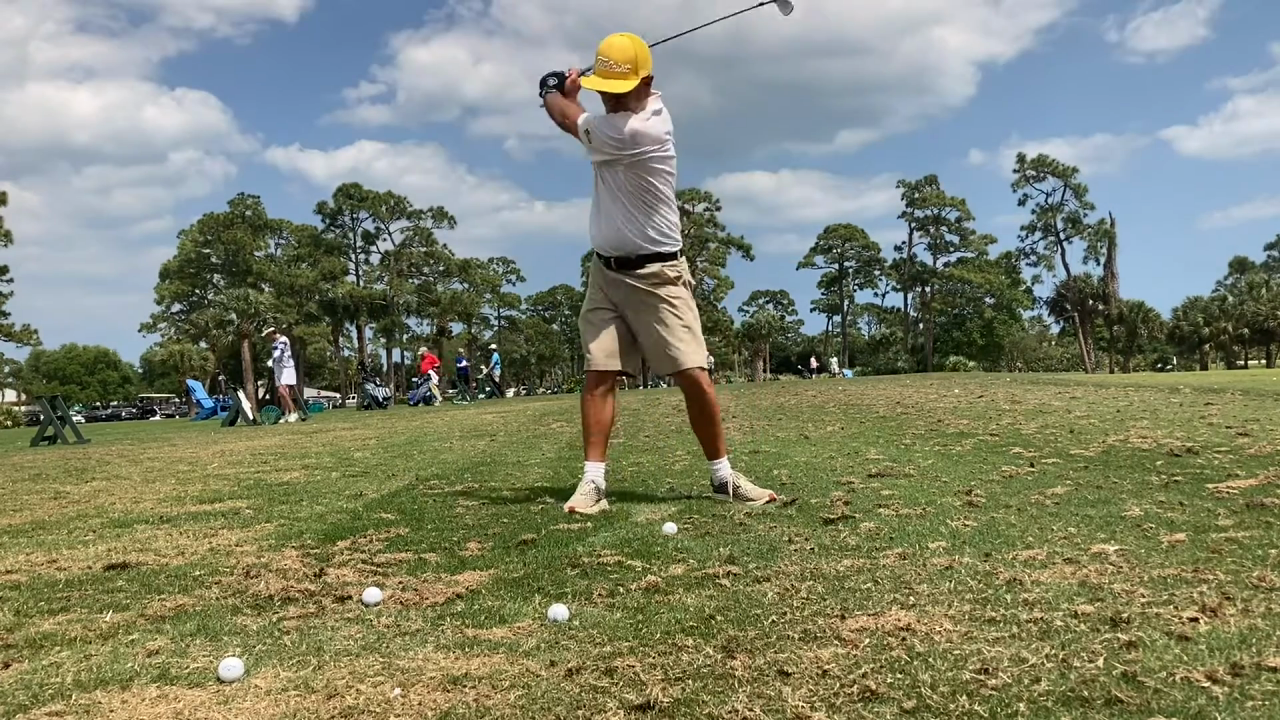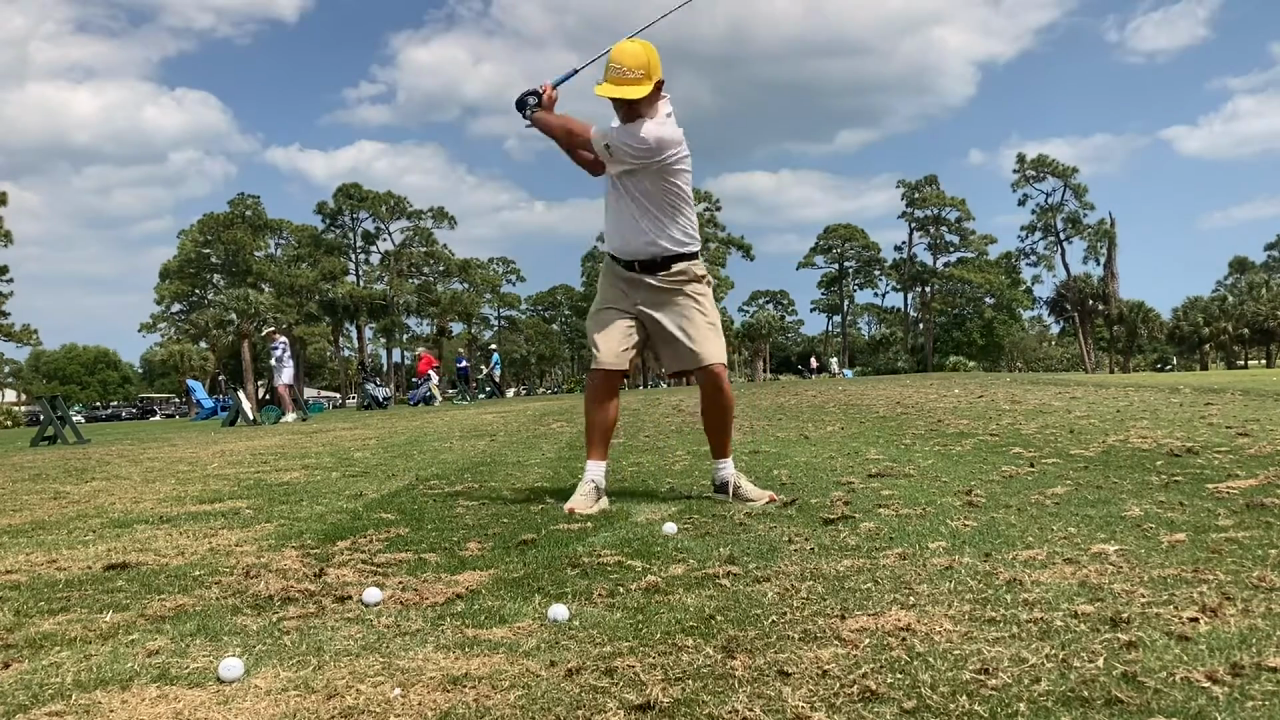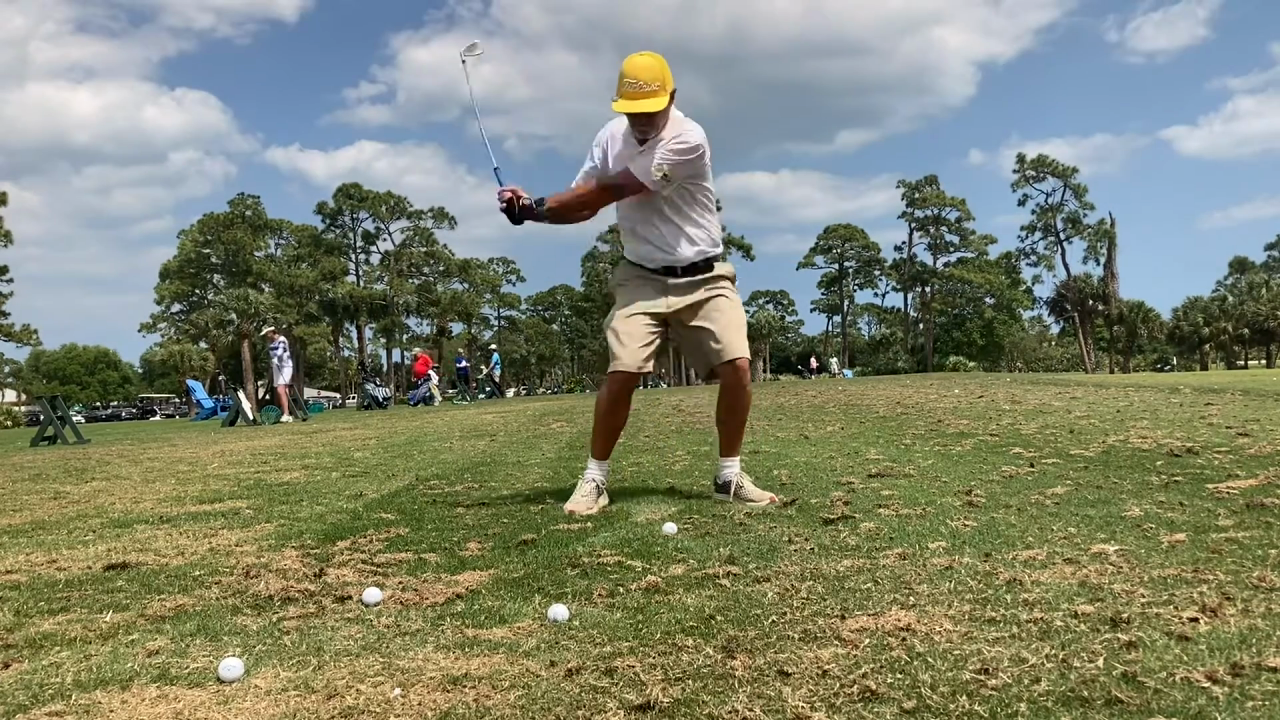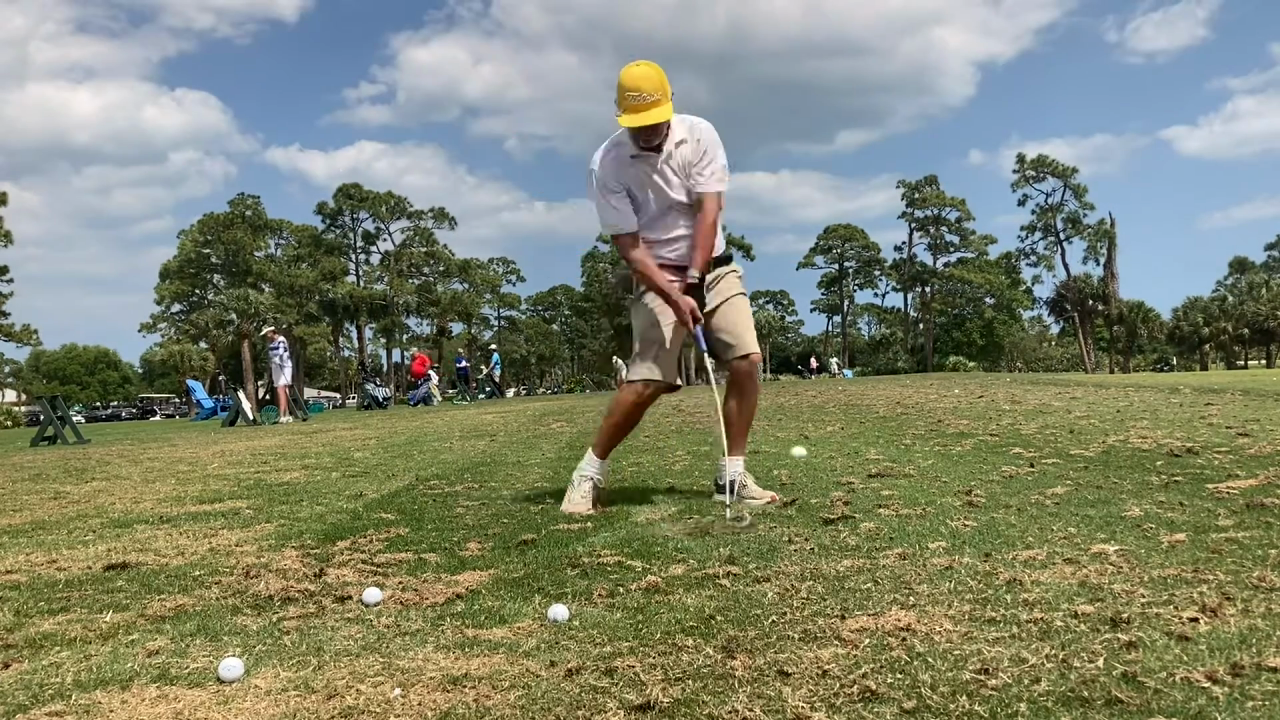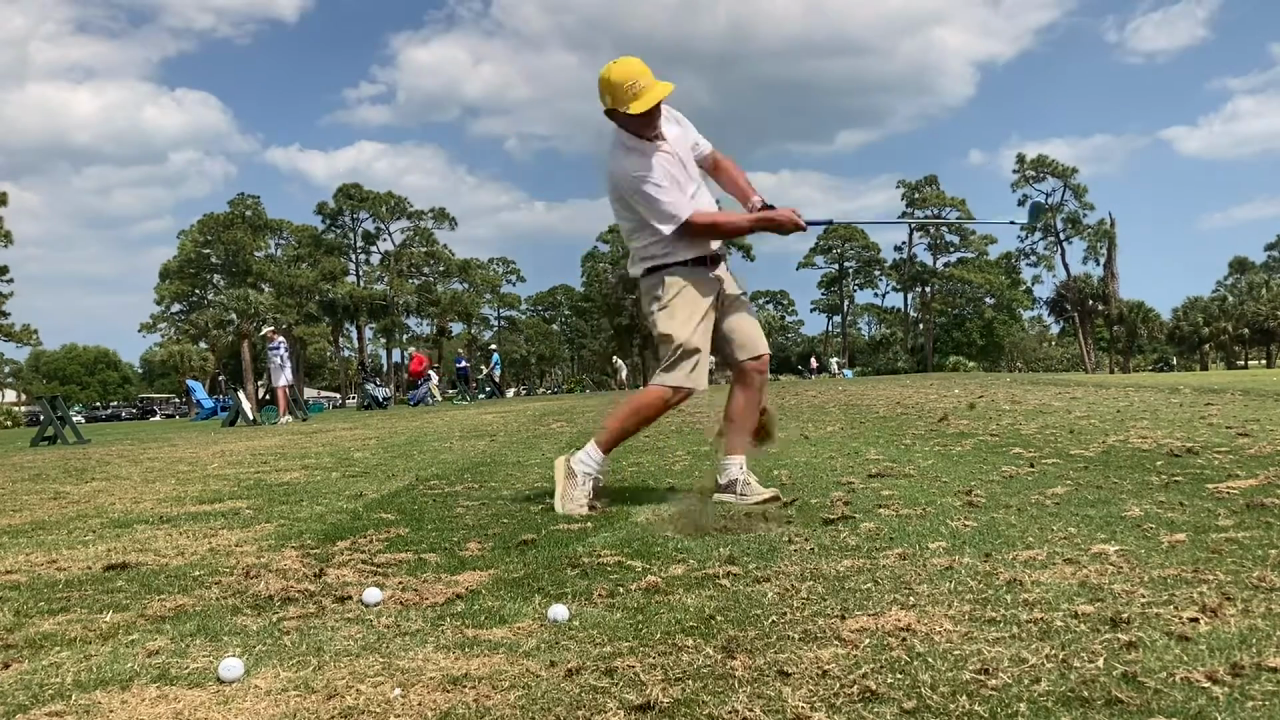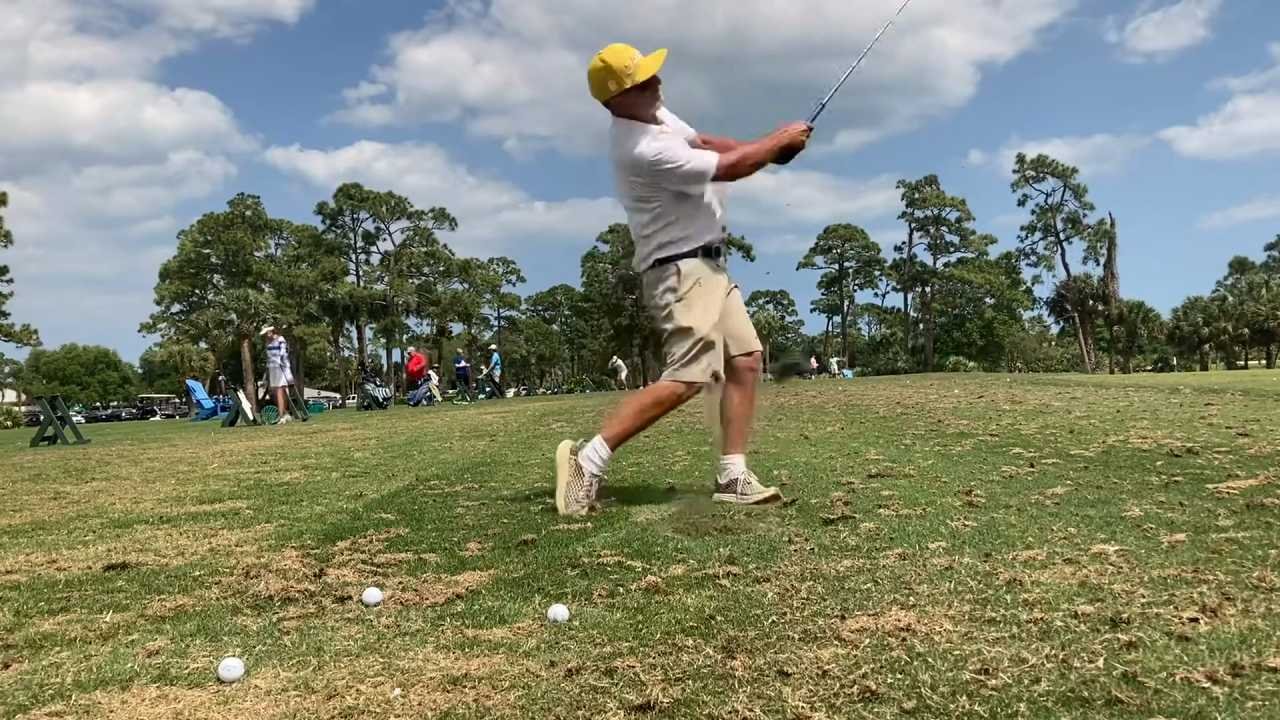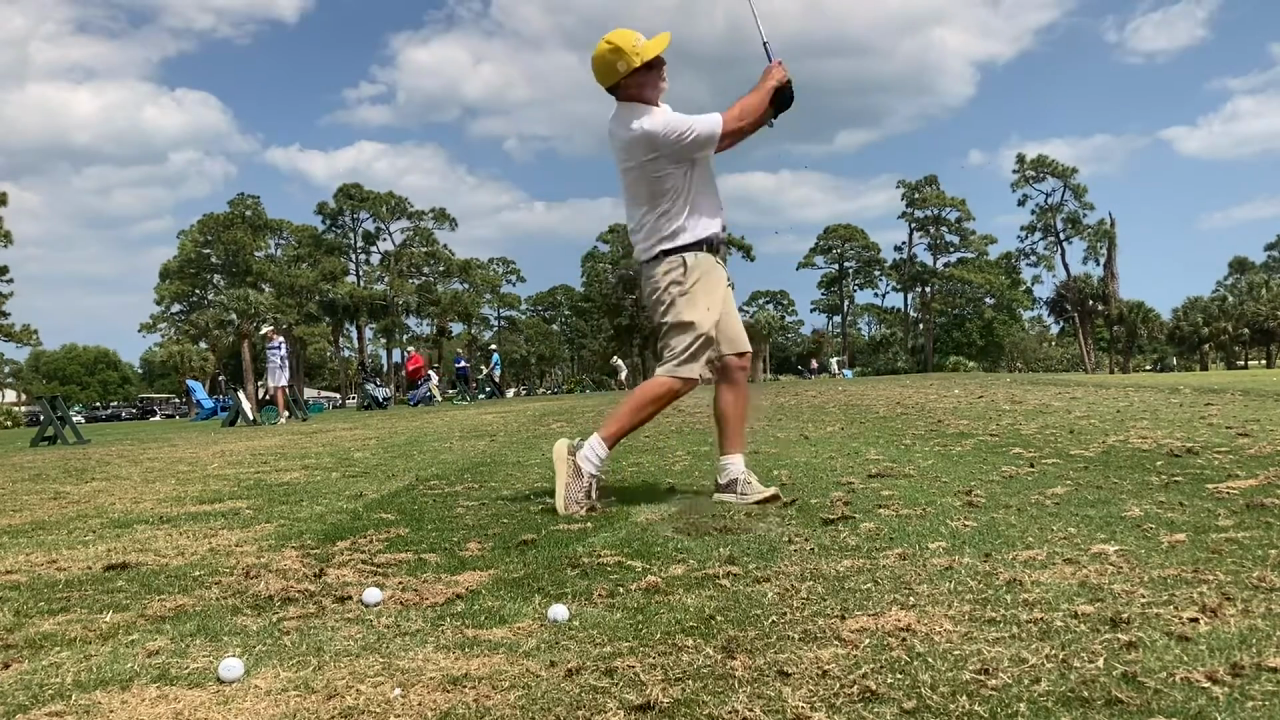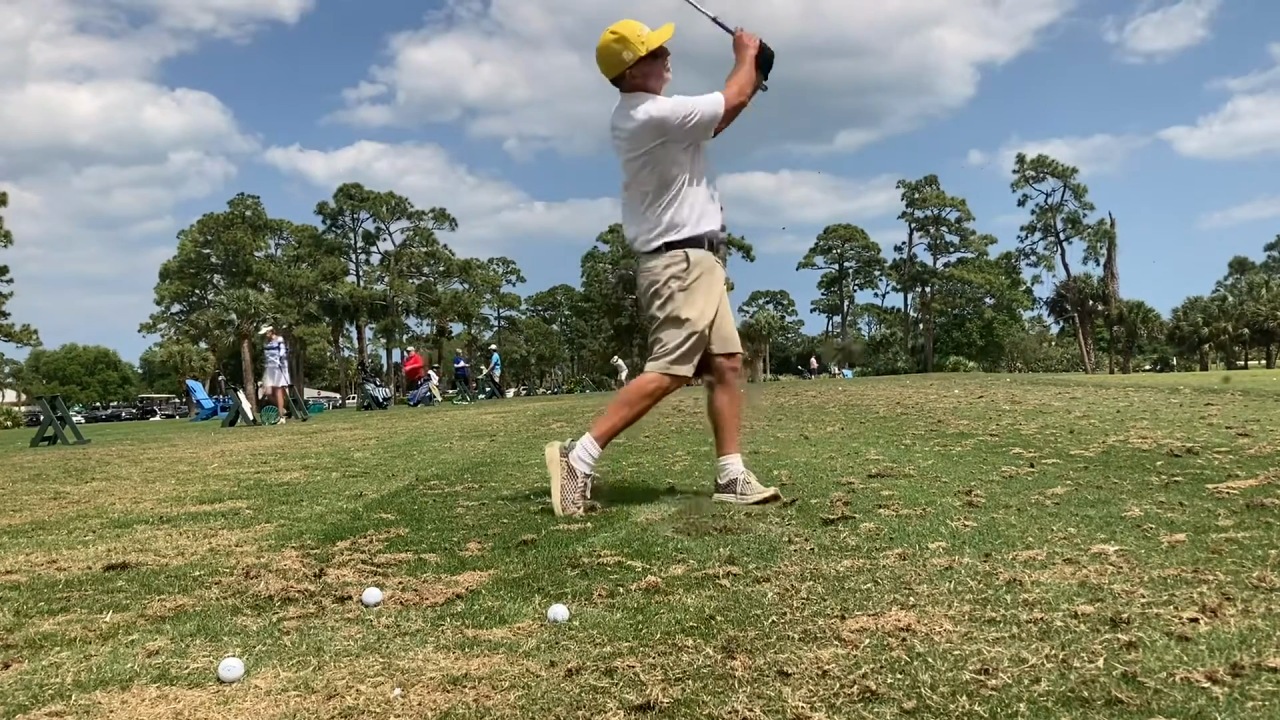
dt=0.1s
person 1, frame 1
left shoulder: (647, 127)
right shoulder: (631, 115)
left elbow: (577, 126)
right elbow: (594, 139)
left wrist: (558, 96)
right wrist: (570, 97)
left hip: (660, 274)
right hip: (607, 270)
left knee: (692, 375)
right knee: (599, 372)
left ankle: (724, 476)
right ankle: (593, 480)
person 1, frame 2
left shoulder: (658, 135)
right shoulder: (631, 120)
left elbow: (582, 138)
right elbow: (594, 162)
left wrist: (538, 114)
right wrist: (548, 116)
left hip: (675, 275)
right hip: (622, 273)
left knee: (713, 371)
right knee: (605, 372)
left ankle: (725, 475)
right ankle: (593, 480)
person 1, frame 3
left shoulder: (689, 139)
right shoulder: (612, 139)
left elbow: (613, 189)
right elbow: (582, 202)
left wrist: (538, 205)
right wrist: (533, 207)
left hip: (704, 276)
right hip: (642, 279)
left knee: (735, 365)
right knee: (622, 375)
left ankle: (729, 475)
right ankle: (594, 478)
person 1, frame 4
left shoulder: (699, 134)
right shoulder: (607, 162)
left elbow: (708, 214)
right elbow: (630, 247)
left wrist: (695, 278)
right wrist: (671, 293)
left hip: (716, 272)
right hip: (659, 282)
left knee: (746, 363)
right knee: (647, 382)
left ankle: (731, 475)
right ankle: (589, 474)
person 1, frame 5
left shoulder: (669, 118)
right shoulder: (629, 168)
left elbow: (718, 163)
right elbow: (697, 224)
left wrist: (754, 201)
right wrist: (765, 222)
left hip: (711, 270)
right hip: (671, 278)
left knee: (752, 361)
right knee: (675, 384)
left ankle: (733, 476)
right ankle: (584, 463)
person 1, frame 6
left shoulder: (654, 115)
right shoulder: (640, 150)
left elbow: (706, 143)
right elbow: (726, 168)
left wrist: (768, 144)
right wrist: (780, 140)
left hip: (707, 263)
right hip: (680, 271)
left knee: (746, 360)
right knee: (685, 379)
left ankle: (733, 474)
right ankle: (588, 458)
person 1, frame 7
left shoulder: (643, 116)
right shoulder: (648, 128)
left elbow: (713, 134)
right elbow: (733, 123)
left wrist: (763, 105)
right wrist: (770, 83)
left hip: (699, 262)
right hip: (683, 265)
left knee: (736, 363)
right knee: (678, 374)
left ankle: (733, 475)
right ankle: (586, 455)
person 1, frame 8
left shoulder: (641, 109)
right shoulder: (652, 116)
left elbow: (707, 121)
right elbow: (732, 99)
left wrist: (747, 79)
right wrist: (746, 54)
left hip: (696, 258)
right hip: (681, 260)
left knee: (727, 364)
right knee: (668, 371)
left ankle: (731, 476)
right ankle: (579, 455)
